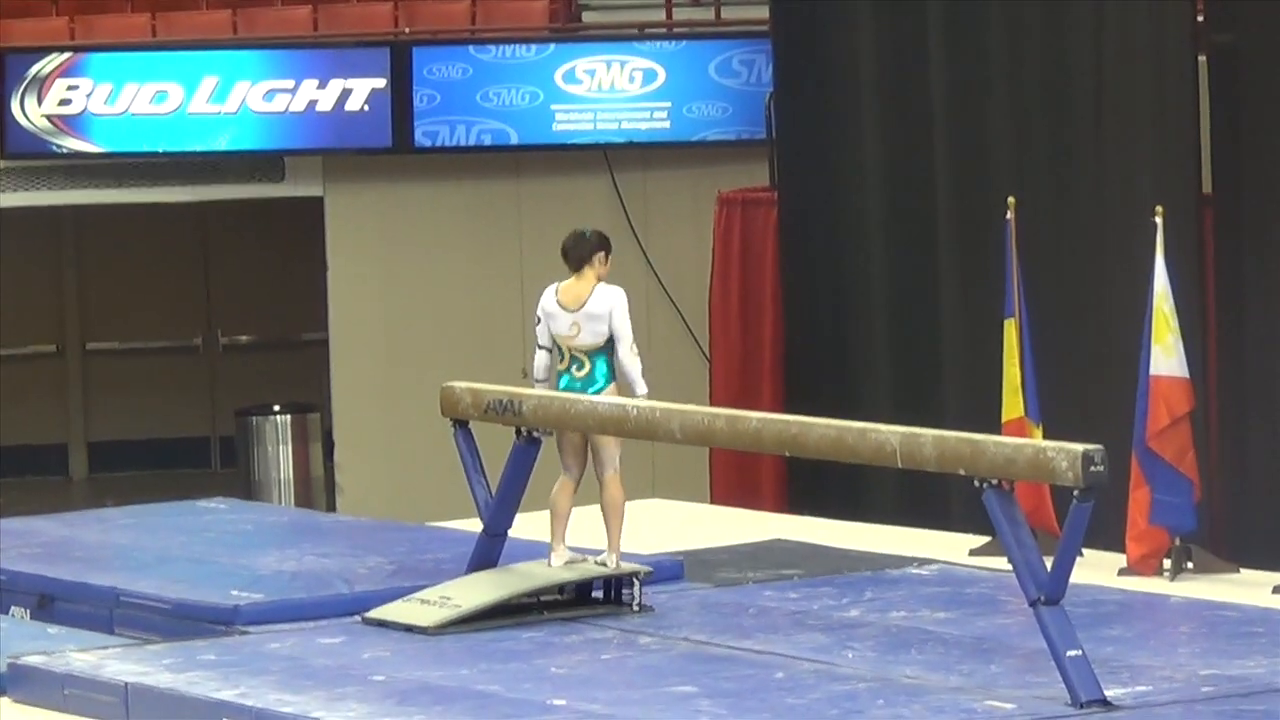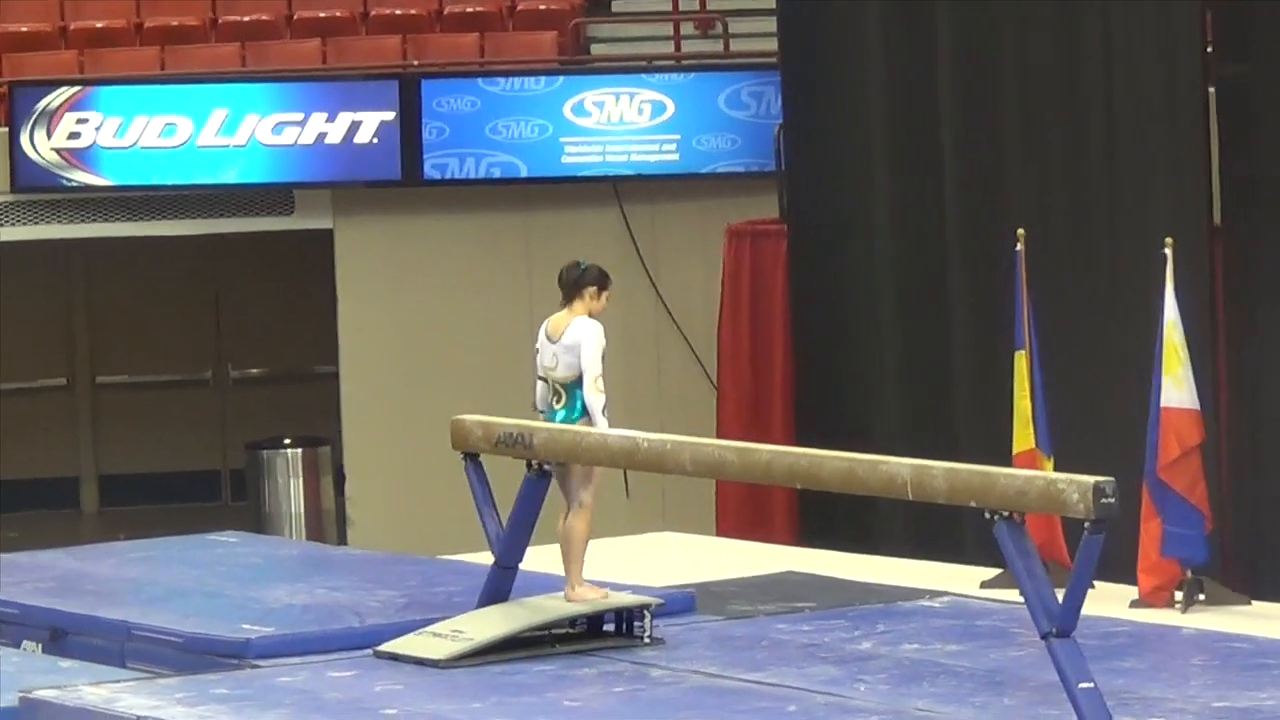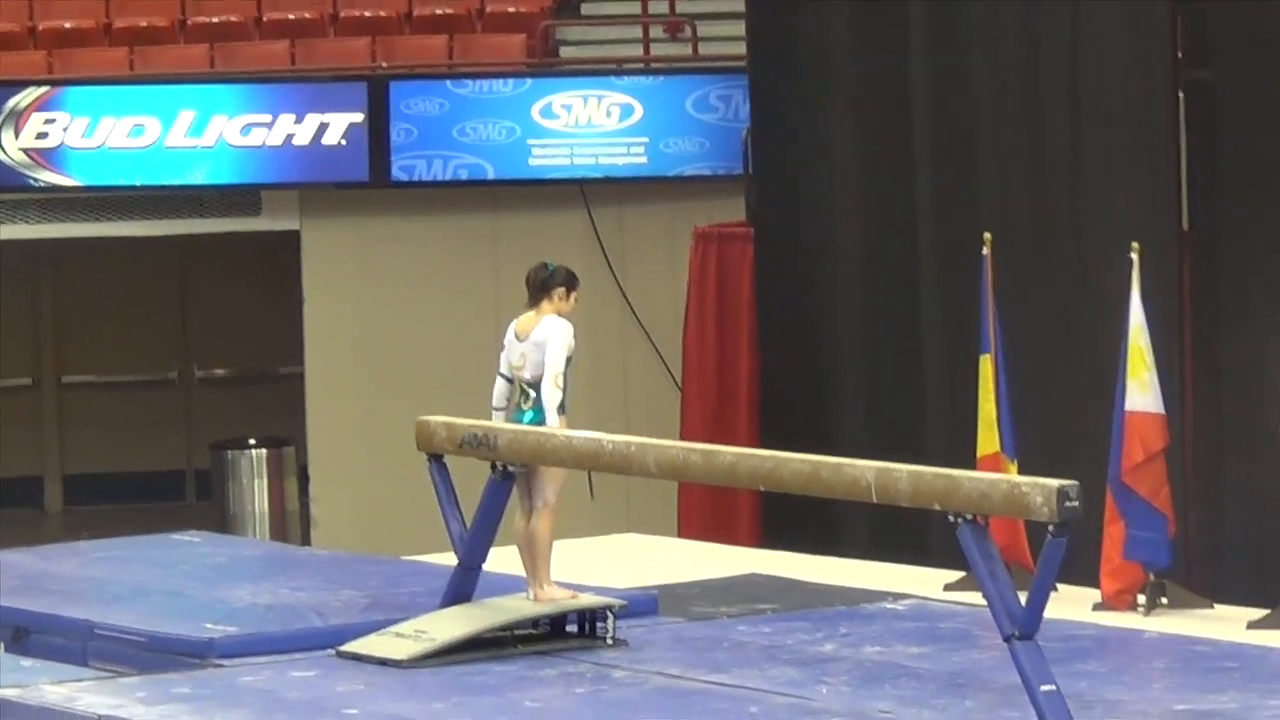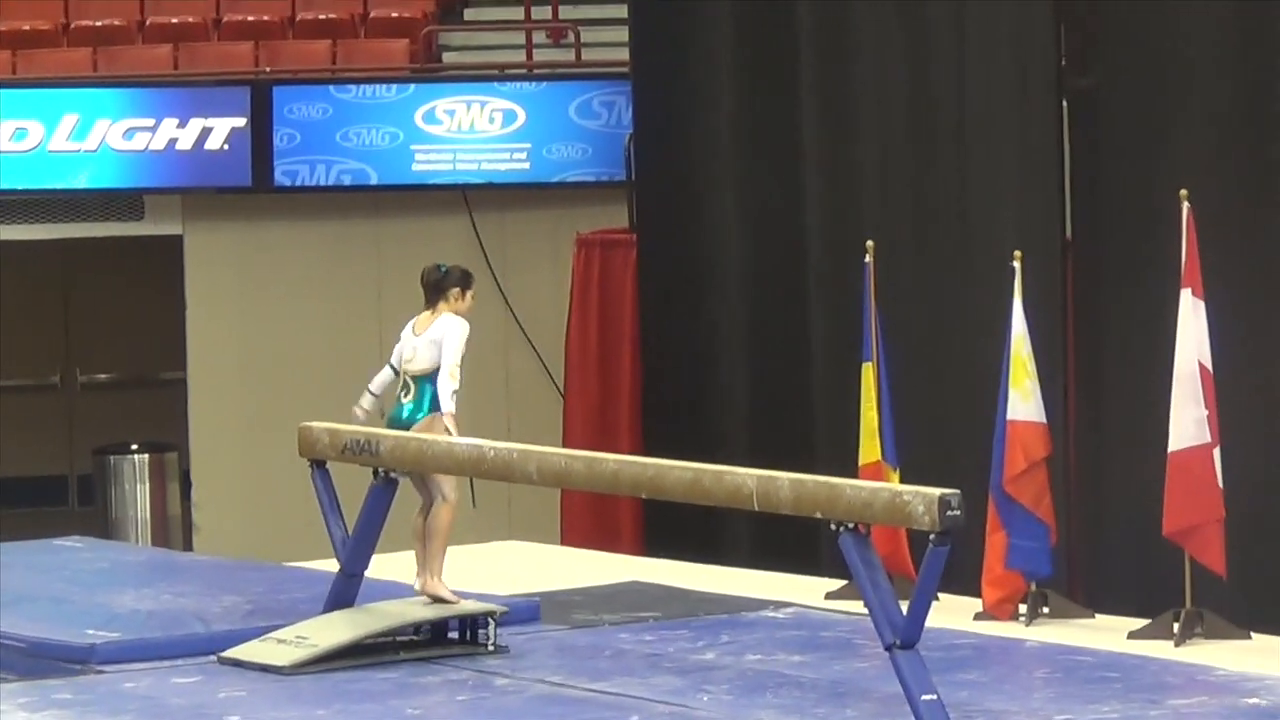
dt=0.7s
person 1, frame 1
left shoulder: (550, 295)
right shoulder: (612, 296)
left elbow: (543, 351)
right elbow: (625, 349)
left wrist: (541, 394)
right wrist: (640, 392)
left hip: (565, 389)
right hip: (601, 389)
left knee: (570, 473)
right knee: (608, 472)
left ankle: (558, 548)
right ankle: (613, 552)
person 1, frame 2
left shoulder: (547, 327)
right shoulder: (589, 329)
left elbow: (541, 383)
right elbow: (592, 384)
right wrist: (602, 429)
left hip: (554, 420)
right hip: (577, 421)
left knee: (573, 504)
right knee: (583, 504)
left ankle: (573, 580)
right ankle: (576, 585)
person 1, frame 3
left shoulder: (514, 327)
right shoulder: (559, 327)
left elbow: (502, 381)
right elbow: (553, 380)
left wrist: (498, 424)
right wrist: (554, 425)
left hip: (519, 418)
right hip: (543, 420)
left knee: (527, 506)
right knee: (544, 505)
left ankle: (534, 582)
right ankle: (543, 585)
person 1, frame 4
left shoulder: (415, 325)
right shoulder: (454, 324)
left elbow: (391, 367)
right elbow: (449, 370)
left wrist: (367, 401)
right wrist: (448, 415)
left hip: (400, 415)
right hip: (426, 417)
left knee: (430, 499)
right knee: (446, 496)
left ankle: (424, 574)
right ankle: (433, 576)
